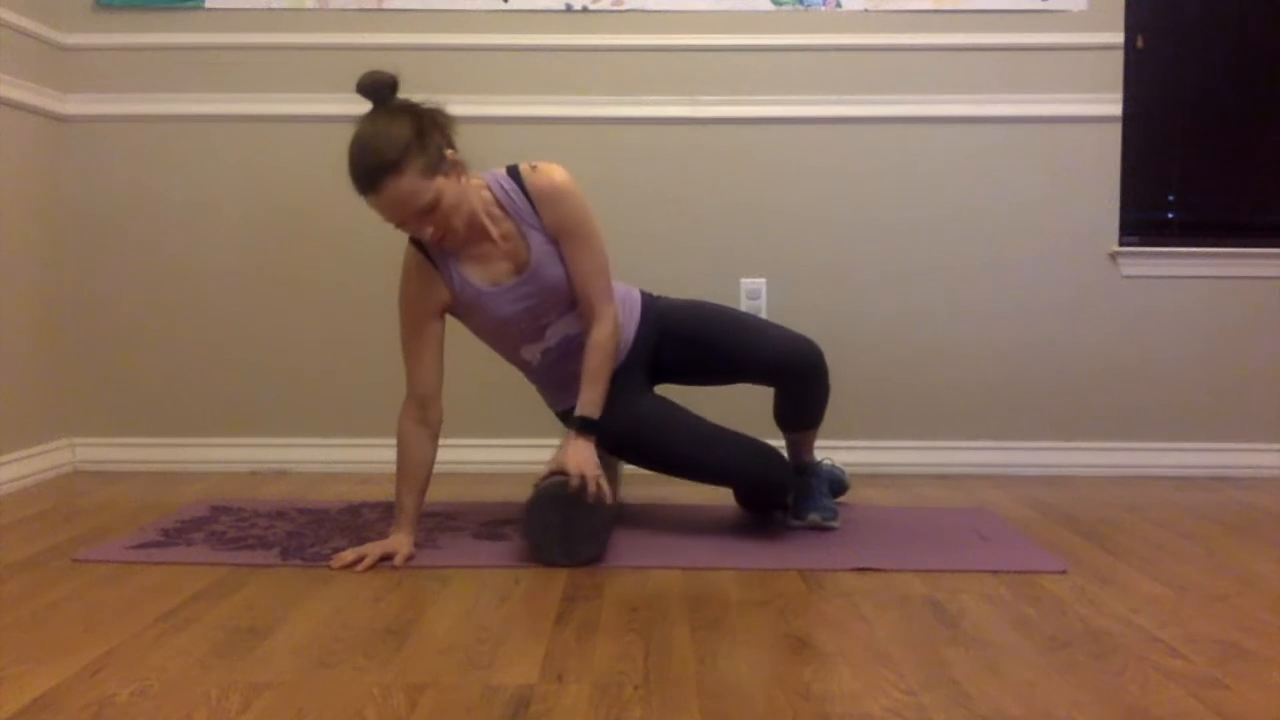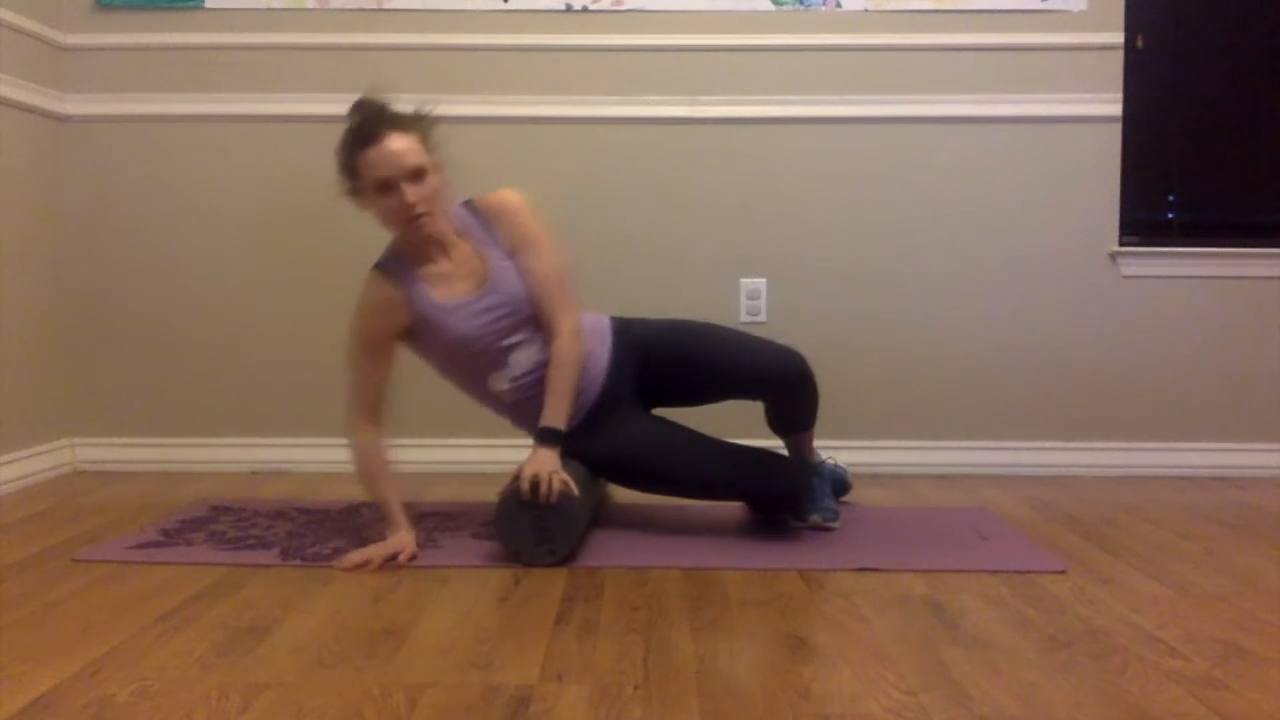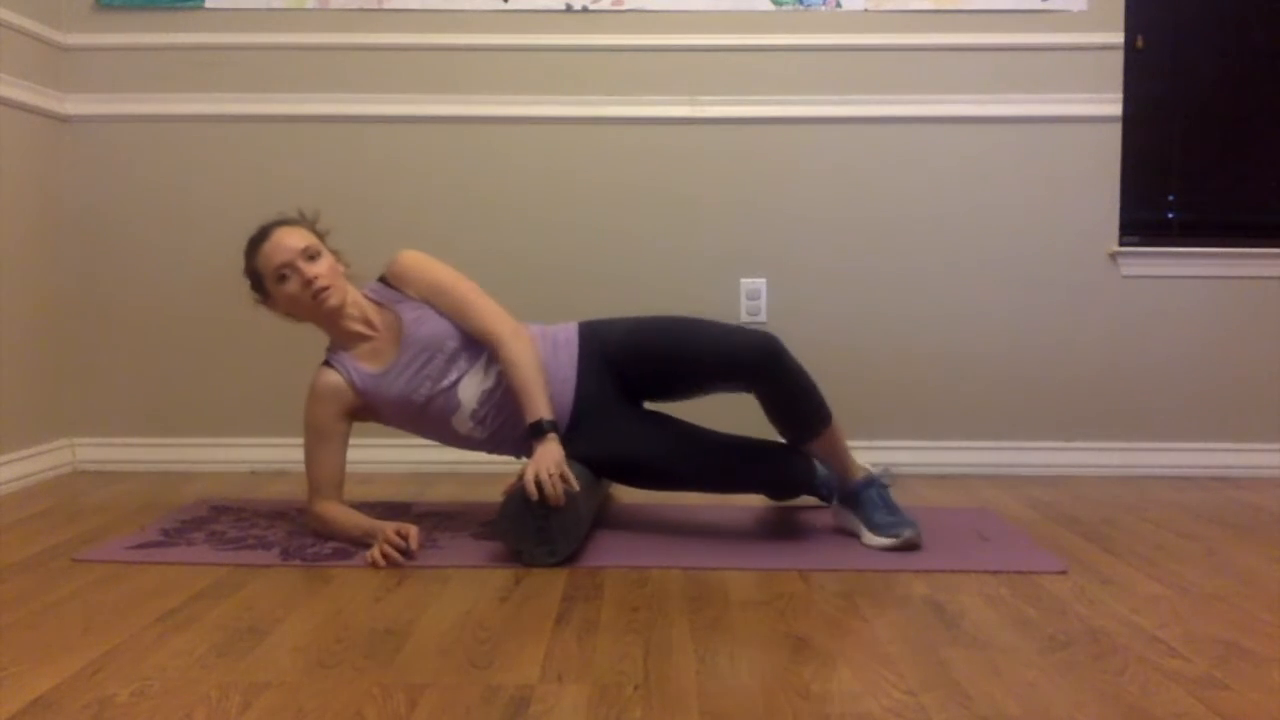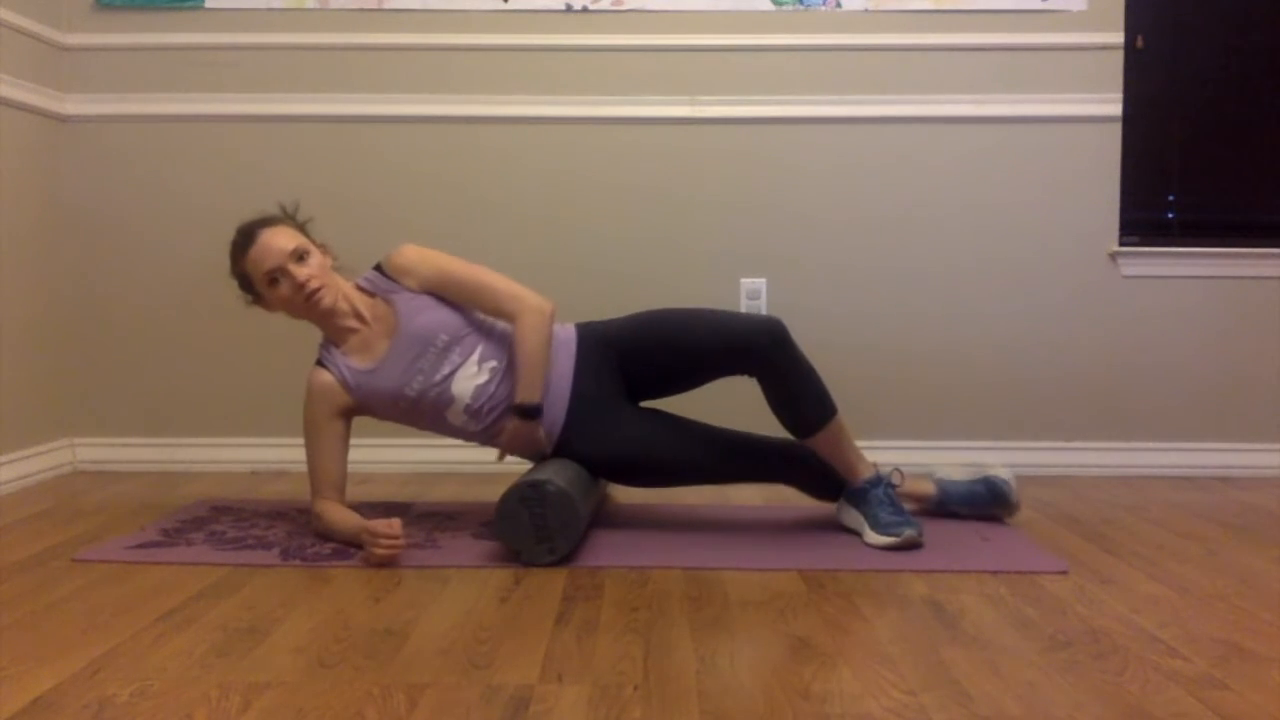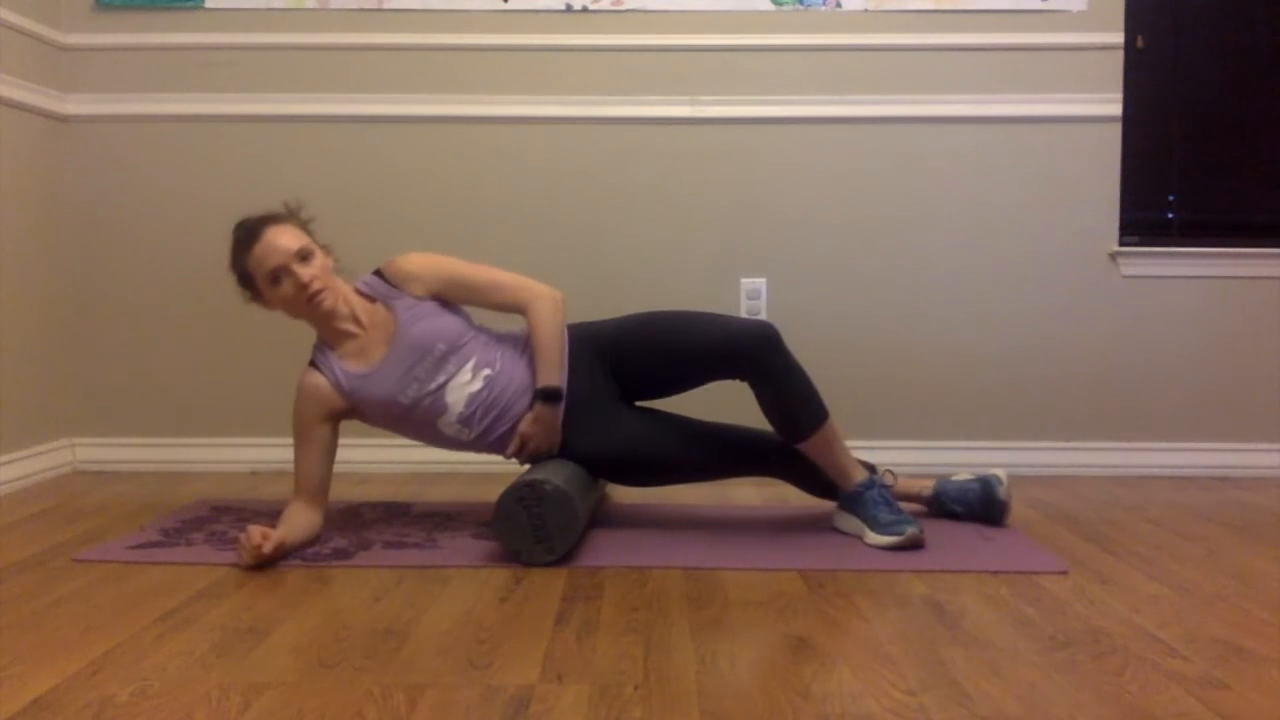
dt=1s
person 1, frame 1
left shoulder: (547, 189)
right shoulder: (426, 271)
left elbow: (604, 318)
right elbow: (422, 408)
left wrist: (581, 435)
right wrist: (403, 528)
left hip: (641, 325)
right hip: (588, 388)
left knee: (801, 360)
right knee: (764, 475)
left ankle: (806, 469)
right ankle: (786, 488)
person 1, frame 2
left shoulder: (501, 212)
right shoulder: (388, 295)
left elbow: (566, 329)
right elbow: (364, 423)
left wrist: (547, 442)
right wrist: (398, 526)
left hip: (616, 353)
right hip: (586, 428)
left knee: (787, 372)
right knee: (783, 484)
left ankle: (808, 466)
right ankle: (801, 489)
person 1, frame 3
left shoulder: (406, 273)
right shoulder: (334, 387)
left elbow: (509, 335)
right elbow: (322, 504)
left wrist: (538, 434)
right wrist: (377, 531)
left hip: (592, 356)
right hip: (578, 435)
left knee: (755, 352)
right knee: (783, 472)
left ankle: (857, 482)
right ankle: (826, 483)
person 1, frame 4
left shoulder: (402, 268)
right shoulder: (331, 384)
left elbow: (533, 308)
right elbow: (325, 501)
left wrist: (524, 409)
right wrist: (365, 532)
left hip: (591, 357)
right hip: (577, 436)
left knee: (762, 339)
right knee: (781, 463)
left ankle: (873, 484)
right ankle: (874, 490)
person 1, frame 5
left shoulder: (405, 276)
right shoulder: (322, 388)
left elbow: (542, 297)
right elbow: (309, 504)
left wrist: (547, 395)
right wrist: (275, 537)
left hip: (580, 361)
right hip: (575, 439)
left knee: (754, 343)
right knee: (769, 453)
left ankle: (884, 489)
right ankle: (889, 491)
